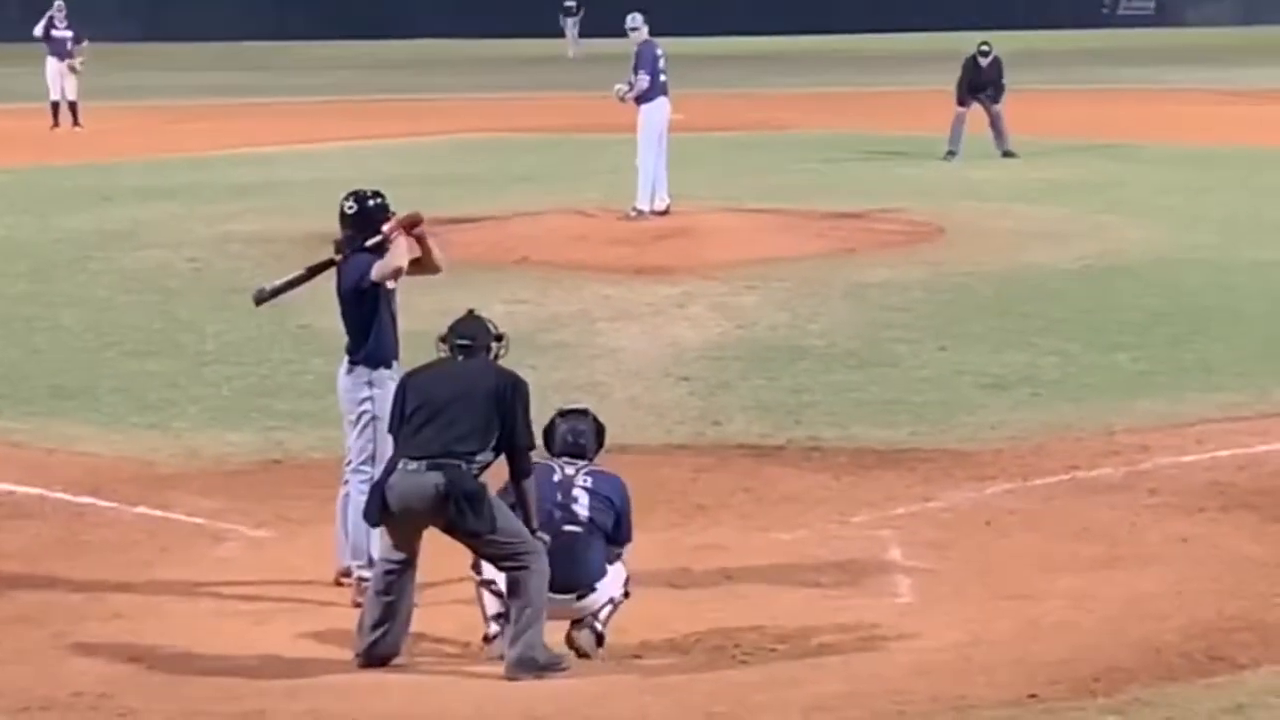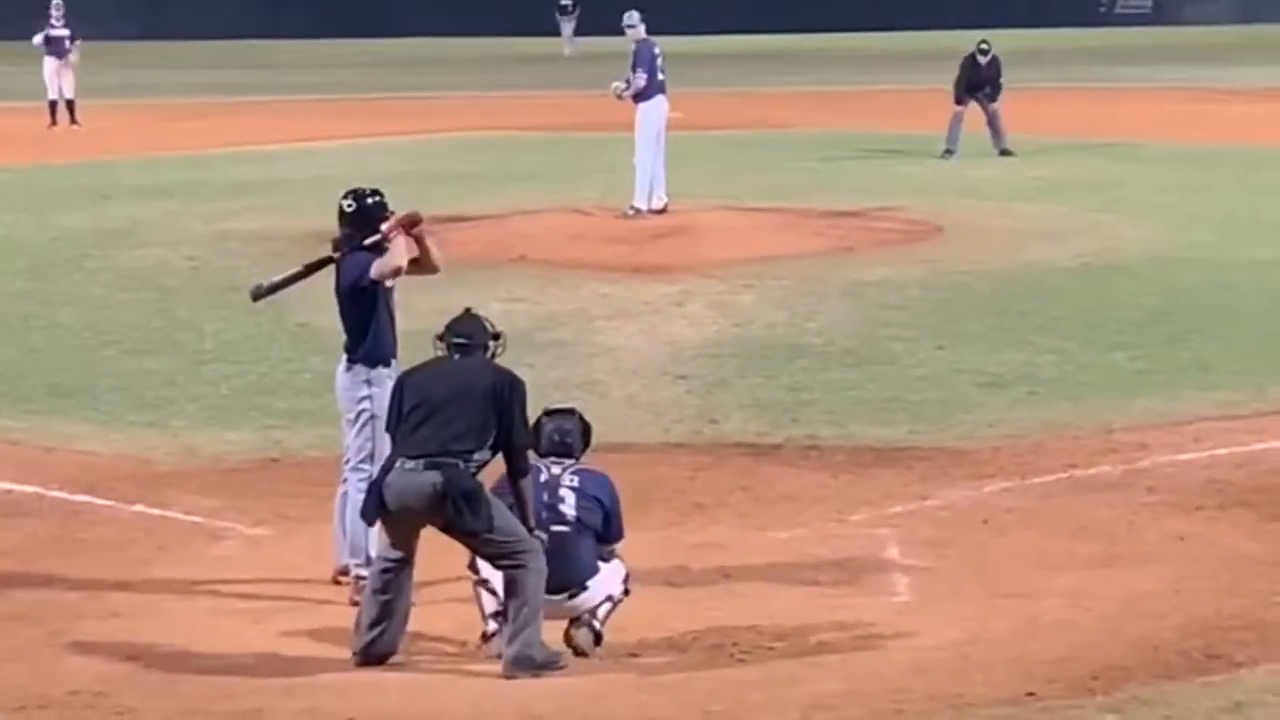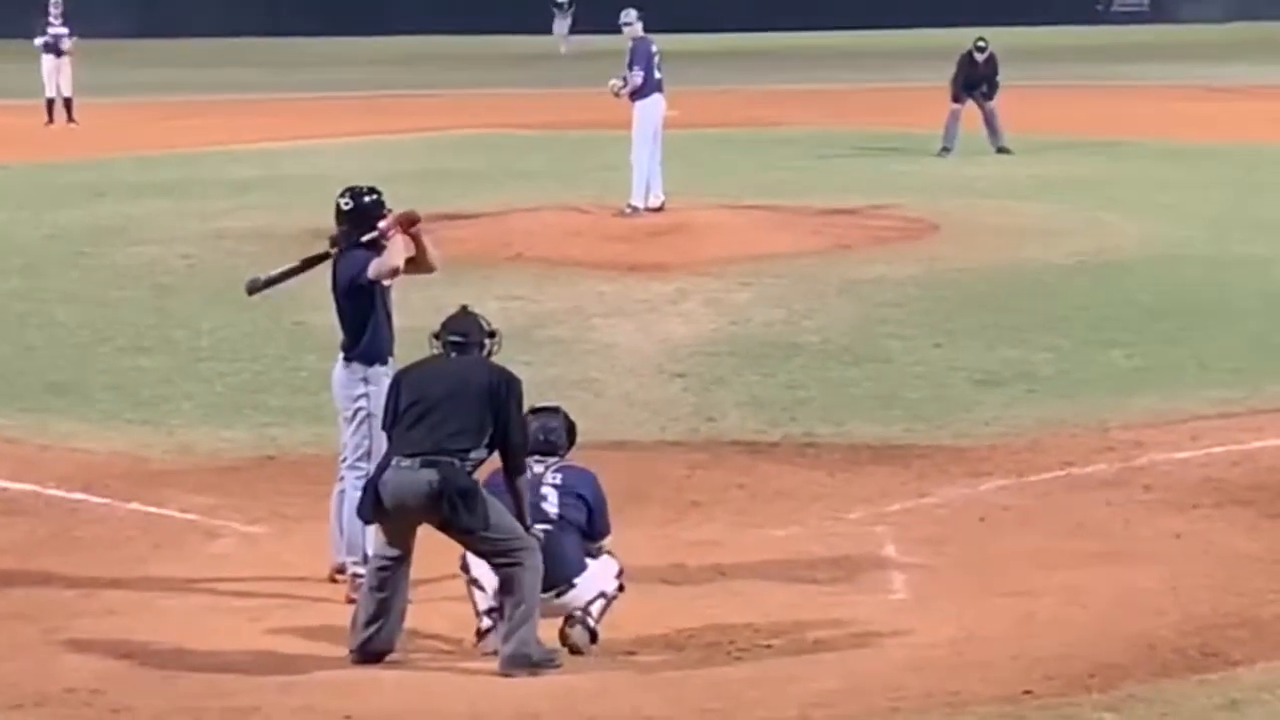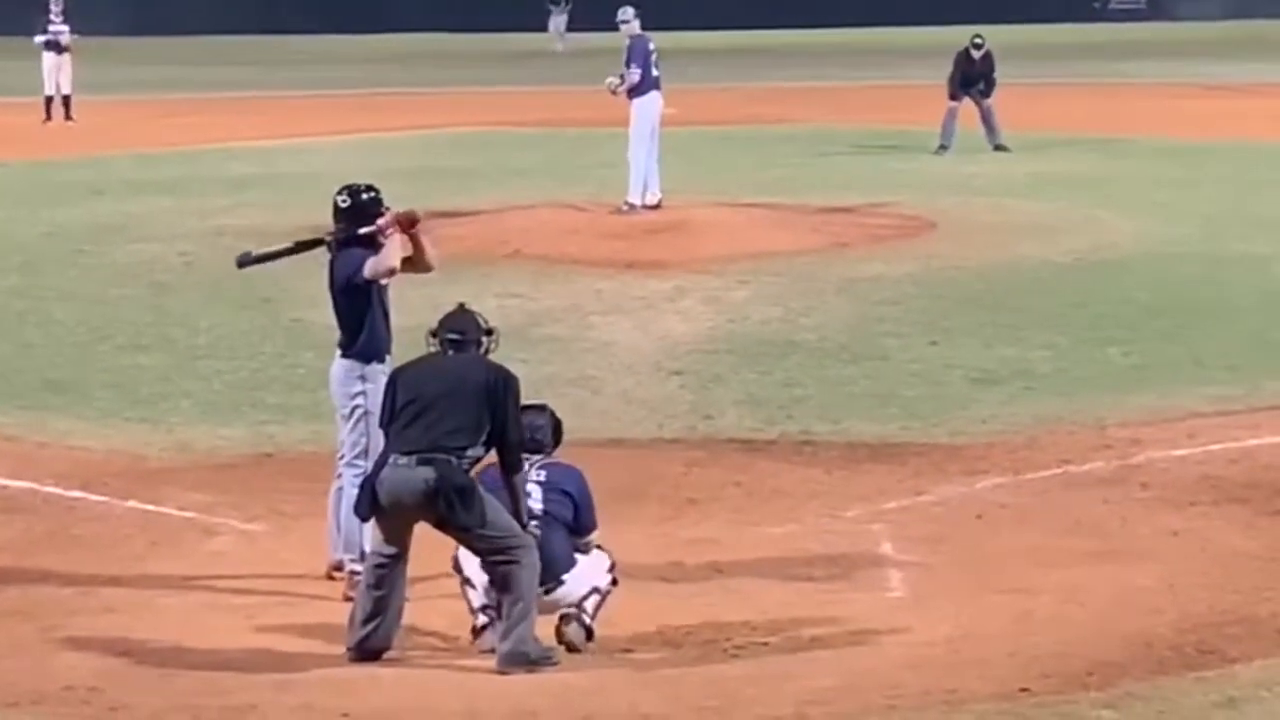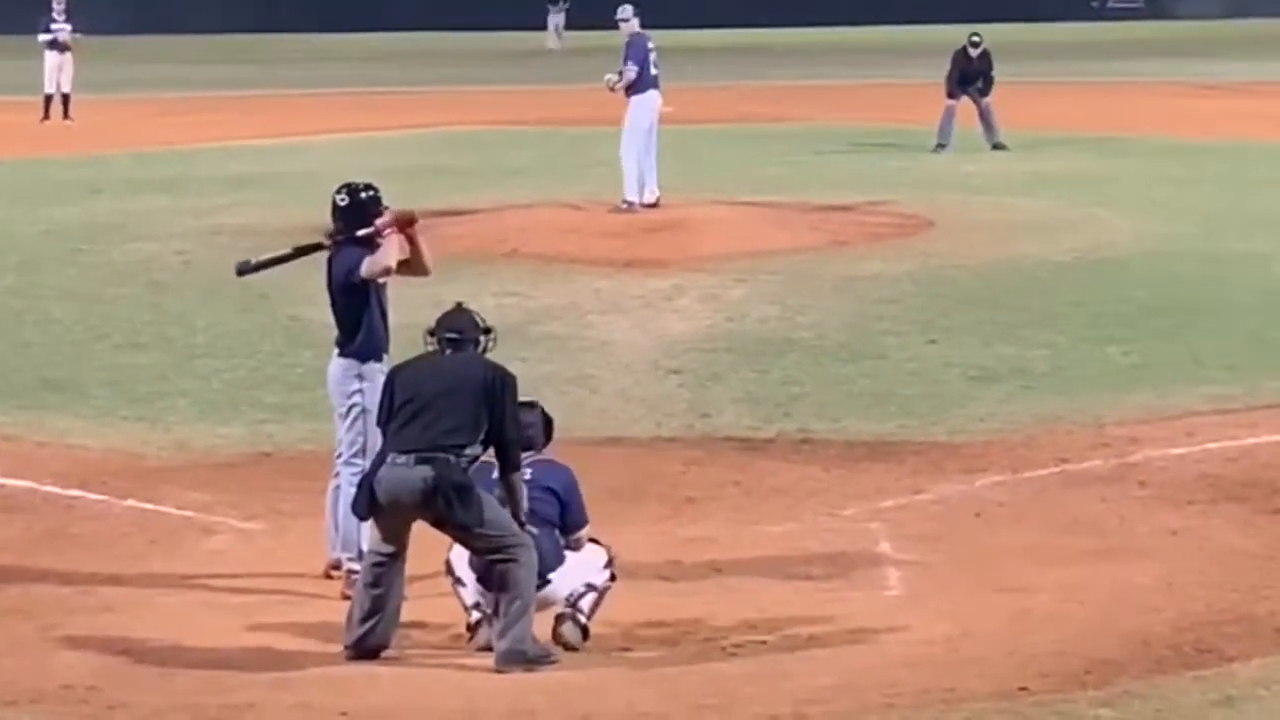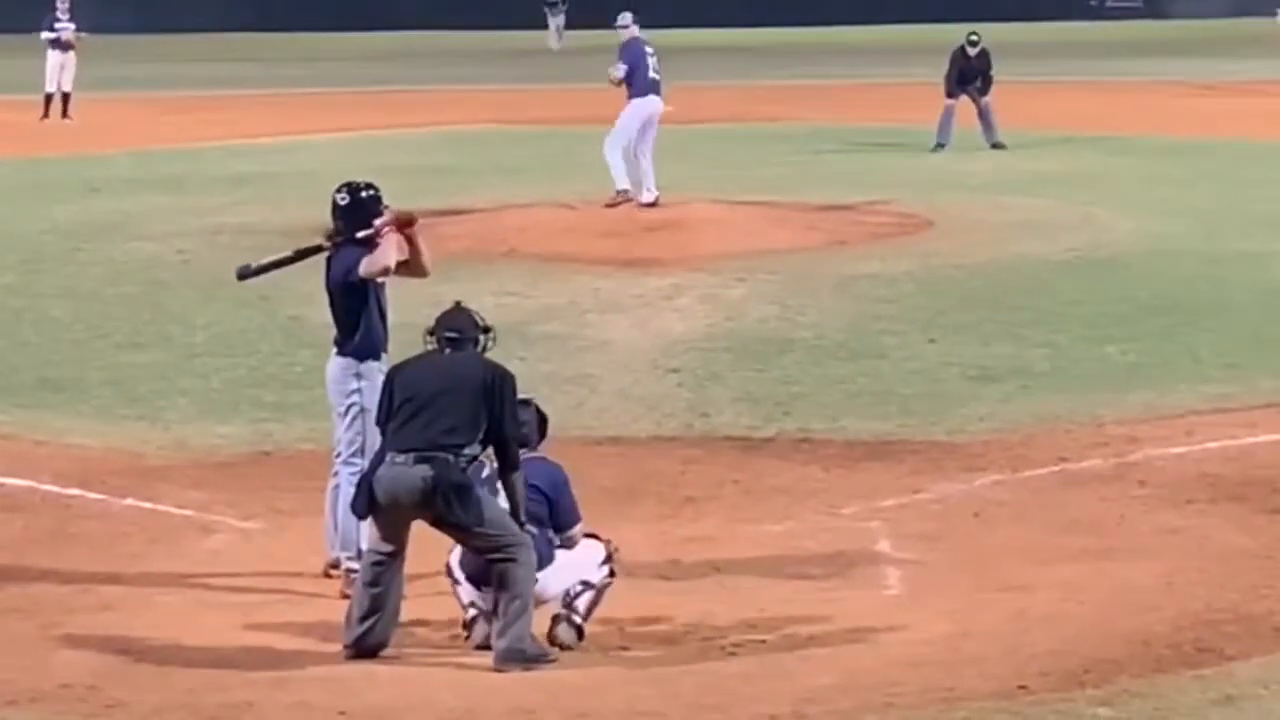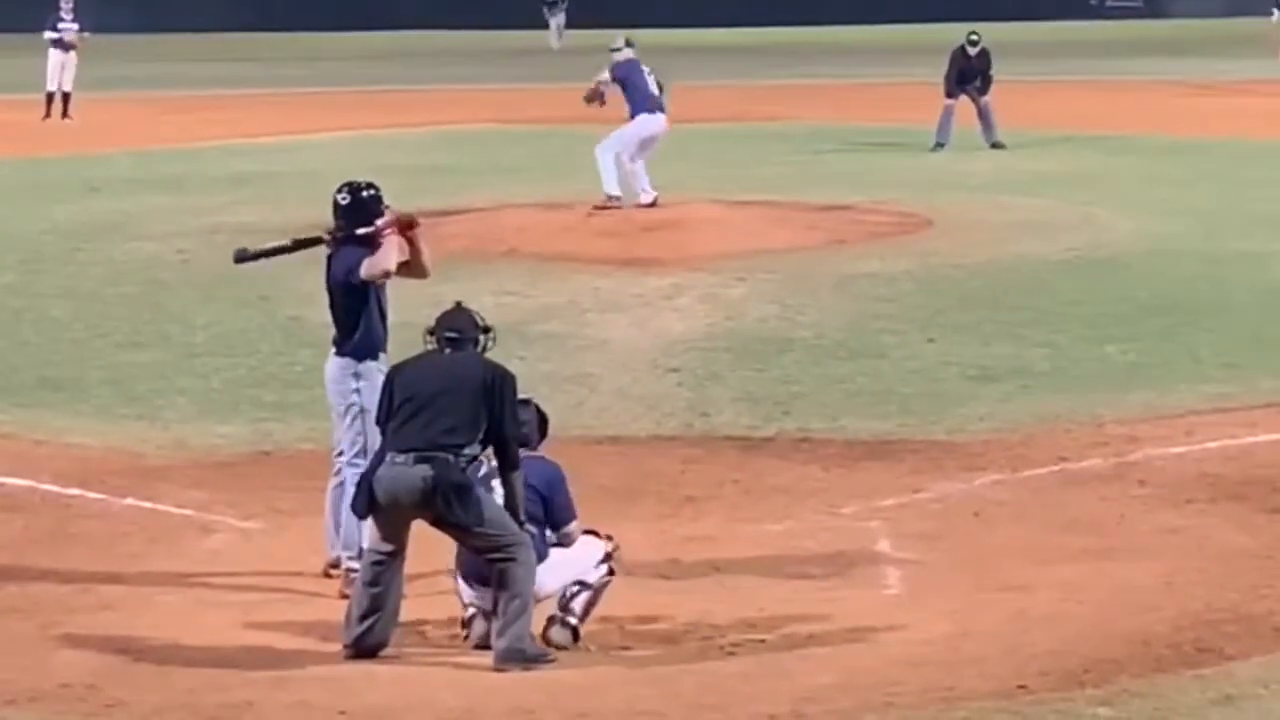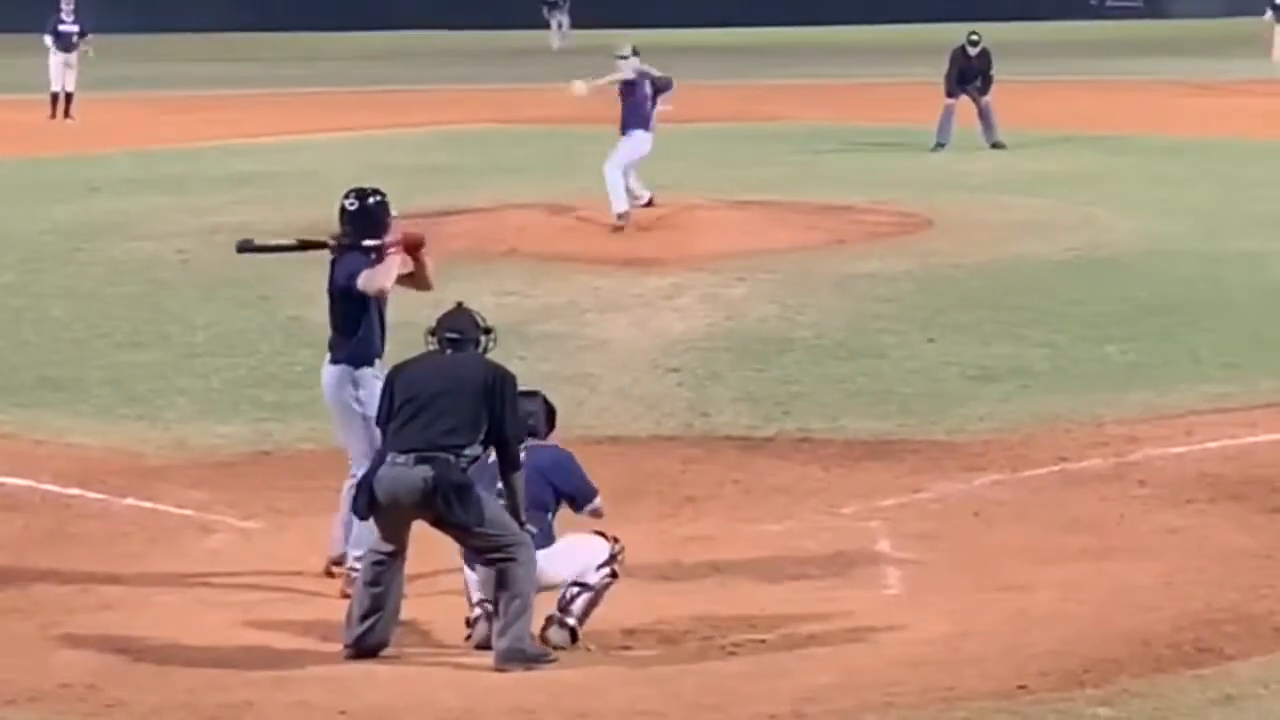
dt=0.2s
person 1, frame 1
left shoulder: (374, 259)
right shoulder: (357, 264)
left elbow: (432, 267)
right elbow: (396, 267)
left wrist: (418, 235)
right wrist: (399, 238)
left hip: (373, 372)
right hip: (368, 377)
left knee: (358, 471)
right knee: (372, 475)
left ankle: (350, 562)
right ankle: (366, 577)
person 1, frame 2
left shoulder: (373, 258)
right shoulder: (356, 262)
left elbow: (431, 266)
right elbow: (396, 266)
left wrist: (417, 235)
right wrist: (399, 237)
left hip: (370, 372)
right hip: (366, 375)
left knee: (356, 470)
right knee: (369, 474)
left ankle: (348, 560)
right ankle: (363, 576)
person 1, frame 3
left shoulder: (369, 256)
right shoulder: (353, 260)
left elbow: (428, 266)
right elbow: (393, 266)
left wrist: (413, 234)
right wrist: (397, 237)
left hip: (366, 370)
right hip: (363, 374)
left knee: (353, 468)
right knee: (366, 472)
left ankle: (344, 558)
right ankle: (360, 574)
person 1, frame 4
left shoulder: (366, 254)
right shoulder: (350, 258)
left elbow: (426, 265)
right elbow: (389, 267)
left wrist: (411, 233)
right wrist: (394, 237)
left hip: (363, 368)
right hip: (361, 372)
left knee: (350, 465)
right knee: (364, 470)
left ankle: (342, 556)
right ankle: (357, 572)
person 1, frame 5
left shoulder: (365, 253)
right shoulder: (348, 257)
left elbow: (422, 268)
right elbow: (383, 267)
left wrist: (409, 234)
right wrist: (391, 238)
left hip: (360, 367)
right hip: (359, 371)
left knee: (348, 464)
right knee: (362, 468)
left ankle: (340, 555)
right ankle: (355, 570)
person 1, frame 6
left shoulder: (364, 251)
right shoulder: (348, 257)
left elbow: (421, 269)
right elbow: (383, 266)
left wrist: (409, 235)
right wrist: (390, 238)
left hip: (358, 366)
right hip: (358, 369)
left knee: (347, 463)
right knee: (362, 468)
left ankle: (339, 553)
right ankle: (355, 569)
person 1, frame 7
left shoulder: (363, 252)
right shoulder: (348, 256)
left elbow: (421, 270)
right elbow: (383, 269)
left wrist: (409, 236)
right wrist: (391, 238)
left hip: (356, 365)
right hip: (357, 369)
left knee: (347, 463)
right knee: (365, 467)
left ankle: (339, 554)
right ankle: (354, 569)
person 1, frame 8
left shoulder: (369, 258)
right shoulder: (351, 262)
left elbow: (424, 284)
right elbow: (377, 285)
left wrist: (415, 252)
right wrist: (396, 255)
left hip: (354, 372)
right hip: (354, 375)
left knee: (365, 466)
left ankle: (341, 552)
right ankle: (357, 571)
person 2, frame 1
left shoulder: (414, 378)
right shoulder: (507, 382)
right elbow: (520, 464)
right wrist: (532, 525)
left hip: (400, 481)
right hip: (451, 484)
left knee: (397, 556)
right knee: (529, 556)
left ankle: (375, 648)
right ankle: (527, 656)
person 2, frame 2
left shoulder: (411, 377)
right shoulder: (504, 381)
right elbow: (517, 462)
left wrist: (408, 489)
right wrist: (529, 523)
left hip: (398, 480)
right hip: (448, 483)
left knee: (393, 555)
right knee: (526, 555)
left ankle: (372, 646)
right ankle: (524, 655)
person 2, frame 3
left shoulder: (408, 375)
right shoulder: (500, 379)
right elbow: (513, 460)
left wrist: (405, 500)
right wrist: (526, 522)
left hip: (394, 478)
right hip: (445, 481)
left knee: (390, 552)
right knee: (522, 553)
left ankle: (369, 644)
right ankle: (521, 652)
person 2, frame 4
left shoulder: (404, 373)
right shoulder: (497, 377)
right elbow: (510, 457)
right wrist: (523, 520)
left hip: (391, 476)
right hip: (442, 478)
left knee: (387, 551)
right knee: (518, 550)
left ankle: (366, 642)
right ankle: (518, 650)
person 2, frame 5
left shoulder: (402, 372)
right shoulder: (494, 376)
right elbow: (509, 456)
right wrist: (520, 517)
left hip: (389, 475)
right hip: (440, 477)
left knee: (385, 550)
right knee: (517, 549)
left ankle: (364, 640)
right ankle: (516, 649)
person 2, frame 6
left shoulder: (401, 371)
right shoulder: (494, 375)
right elbow: (508, 455)
left wrist: (399, 486)
right wrist: (520, 516)
left hip: (388, 474)
right hip: (439, 477)
left knee: (384, 549)
right knee: (516, 548)
left ankle: (363, 640)
right ankle: (515, 648)
person 2, frame 7
left shoulder: (402, 371)
right shoulder: (494, 374)
right elbow: (507, 454)
right wrist: (519, 516)
left hip: (388, 474)
right hip: (439, 477)
left knee: (384, 548)
right knee: (515, 548)
left ankle: (363, 639)
right ankle: (514, 647)
person 2, frame 8
left shoulder: (402, 371)
right shoulder: (494, 375)
right elbow: (509, 455)
right wrist: (520, 517)
left hip: (388, 475)
right hip: (440, 477)
left knee: (386, 548)
right knee: (516, 548)
left ankle: (363, 639)
right ankle: (515, 647)
person 3, frame 1
left shoulder: (529, 474)
right shoulder: (612, 484)
right elbow: (617, 551)
right hip: (583, 597)
left knee: (485, 561)
right knee: (618, 574)
left ankle: (499, 632)
right ankle: (589, 628)
person 3, frame 2
right shoulder: (600, 482)
right elbow: (610, 550)
right hip: (576, 596)
left knee: (482, 559)
right knee: (617, 571)
left ankle: (497, 631)
right ankle: (587, 626)
person 3, frame 3
left shoulder: (500, 477)
right shoulder: (584, 479)
right elbow: (598, 547)
right hip: (565, 592)
left knee: (473, 557)
right knee: (610, 568)
left ankle: (492, 627)
right ankle: (582, 623)
person 3, frame 4
left shoulder: (488, 475)
right shoulder: (570, 475)
right elbow: (587, 543)
left hip: (497, 589)
right hip: (556, 590)
left knee: (465, 555)
right knee: (602, 562)
left ankle: (487, 625)
right ankle: (577, 621)
person 3, frame 5
left shoulder: (480, 472)
right shoulder: (558, 472)
right elbow: (579, 540)
left hip: (488, 588)
right hip: (545, 586)
left knee: (457, 555)
right knee: (600, 557)
left ankle: (482, 621)
right ankle: (573, 620)
person 3, frame 6
left shoulder: (474, 471)
right shoulder: (548, 470)
right elbow: (572, 538)
left hip: (481, 586)
right hip: (536, 583)
left knee: (457, 559)
right knee: (600, 553)
left ankle: (478, 618)
right ankle: (569, 621)
person 3, frame 7
left shoulder: (473, 470)
right shoulder: (545, 469)
right elbow: (570, 536)
left hip: (477, 586)
right hip: (530, 579)
right knee: (602, 550)
left ankle: (478, 617)
right ankle: (565, 623)
person 3, frame 8
left shoulder: (482, 460)
right shoulder: (556, 457)
right elbow: (596, 510)
right wrist: (566, 495)
left hip: (483, 573)
right hip: (533, 564)
right knee: (608, 551)
left ankle: (483, 617)
right ankle: (564, 624)
person 4, frame 1
left shoulder: (644, 50)
right shoulder: (655, 48)
left elbow: (644, 83)
left wrist: (629, 95)
right wrist: (629, 86)
left hip: (650, 106)
right hip: (661, 103)
left knee: (645, 159)
right knee: (658, 157)
left ankle: (642, 207)
right ankle: (661, 203)
person 4, frame 2
left shoulder: (641, 48)
right shoulder: (653, 46)
left elbow: (641, 81)
left wrist: (626, 93)
right wrist: (626, 84)
left hip: (648, 105)
right hip: (659, 102)
left knee: (643, 157)
right knee: (656, 156)
left ankle: (640, 205)
right ankle: (659, 201)
person 4, frame 3
left shoulder: (638, 46)
right shoulder: (650, 44)
left elbow: (638, 79)
left wrist: (623, 91)
right wrist: (623, 81)
left hip: (645, 103)
right hip: (656, 100)
left knee: (640, 155)
right knee: (653, 154)
left ankle: (637, 204)
right ankle: (656, 199)
person 4, frame 4
left shoulder: (636, 44)
right shoulder: (647, 42)
left elbow: (635, 77)
left wrist: (620, 89)
right wrist: (621, 79)
left hip: (643, 101)
right hip: (653, 98)
left knee: (637, 153)
right knee: (650, 152)
left ankle: (634, 201)
right ankle: (653, 197)
person 4, frame 5
left shoulder: (634, 42)
right shoulder: (646, 40)
left elbow: (631, 74)
left wrist: (618, 86)
right wrist: (619, 76)
left hip: (641, 99)
right hip: (652, 96)
left knee: (629, 150)
right knee: (647, 151)
left ankle: (631, 200)
right ankle: (651, 195)
person 4, frame 6
left shoulder: (629, 45)
right shoulder: (647, 47)
left elbow: (619, 74)
left wrist: (613, 76)
right wrist: (618, 76)
left hip: (641, 102)
right hip: (656, 102)
left knee: (612, 146)
right knee: (642, 152)
left ankle: (623, 189)
right ankle: (649, 195)
person 4, frame 7
left shoulder: (624, 66)
right shoulder: (644, 70)
left elbow: (602, 79)
right elbow: (659, 91)
left wrist: (595, 89)
left hip: (644, 120)
right hip: (659, 120)
left knee: (604, 151)
right knee: (632, 158)
left ankle: (613, 196)
right ankle: (647, 196)
person 4, frame 8
left shoulder: (636, 79)
right shoulder: (648, 77)
left elbow: (625, 75)
right elbow: (668, 83)
left wrist: (591, 84)
left hip: (636, 137)
right hip: (632, 137)
left knee: (612, 167)
right knee: (624, 171)
left ankle: (622, 213)
right ankle: (644, 198)
